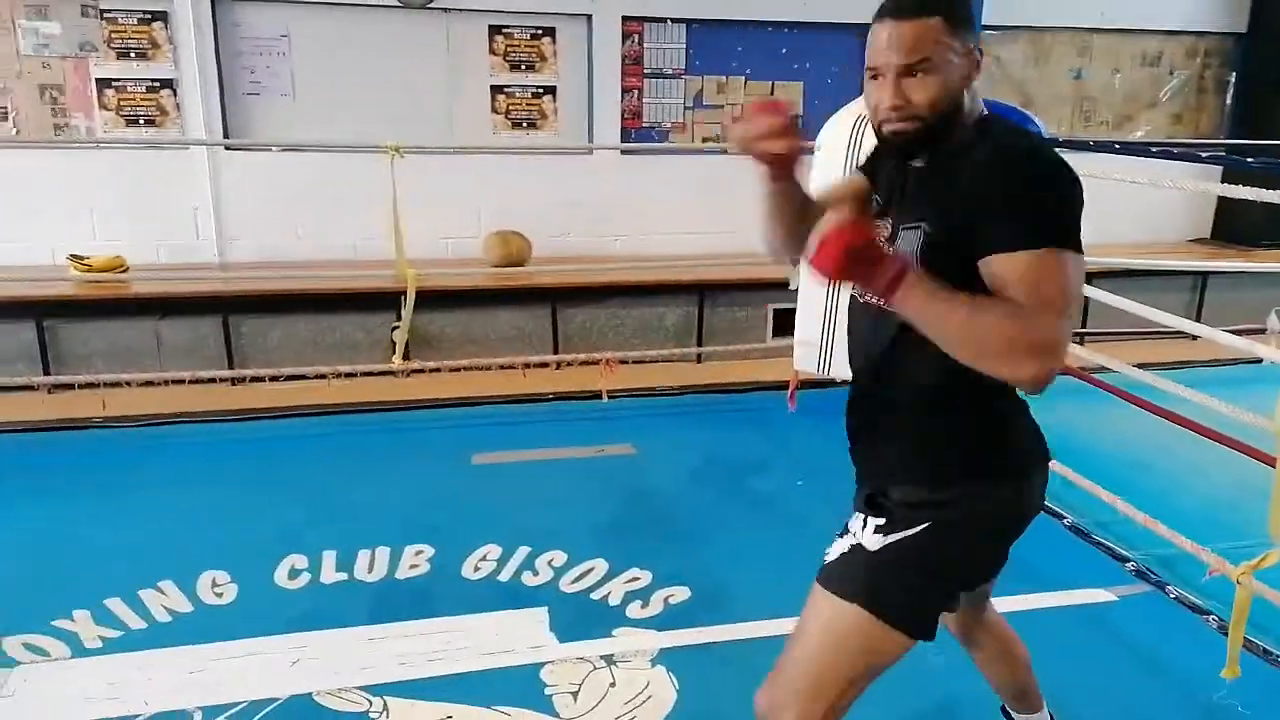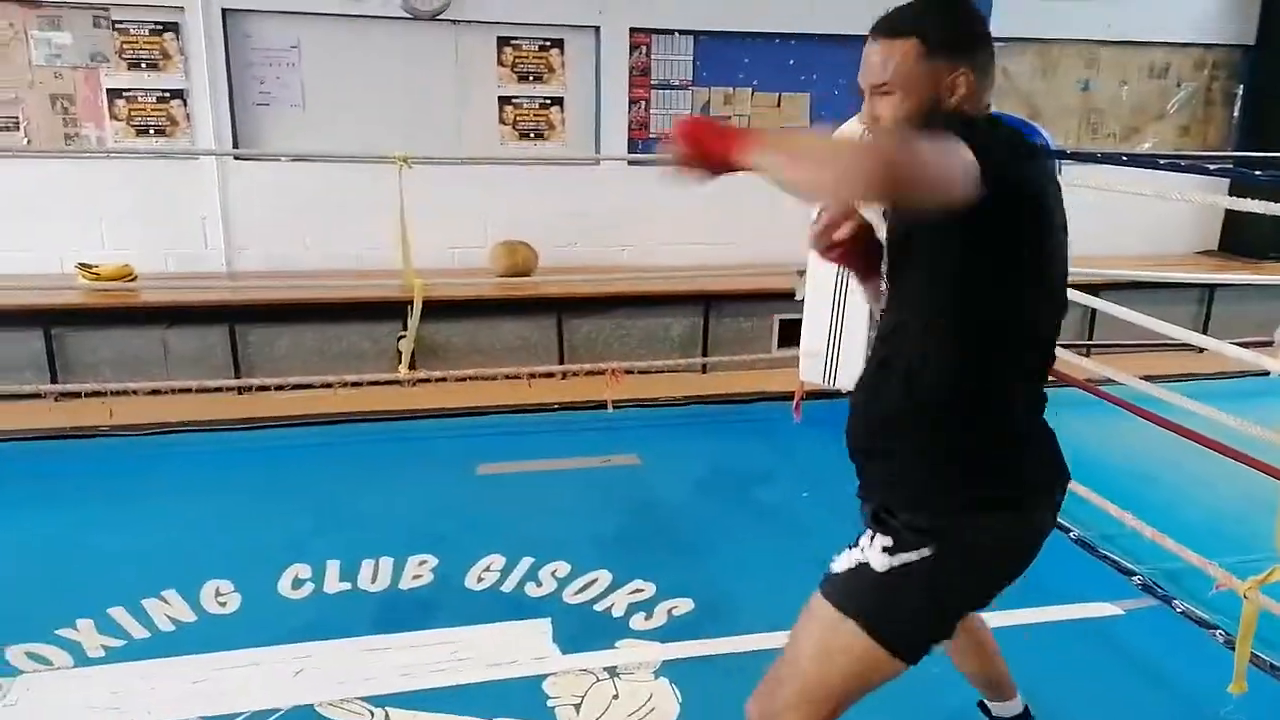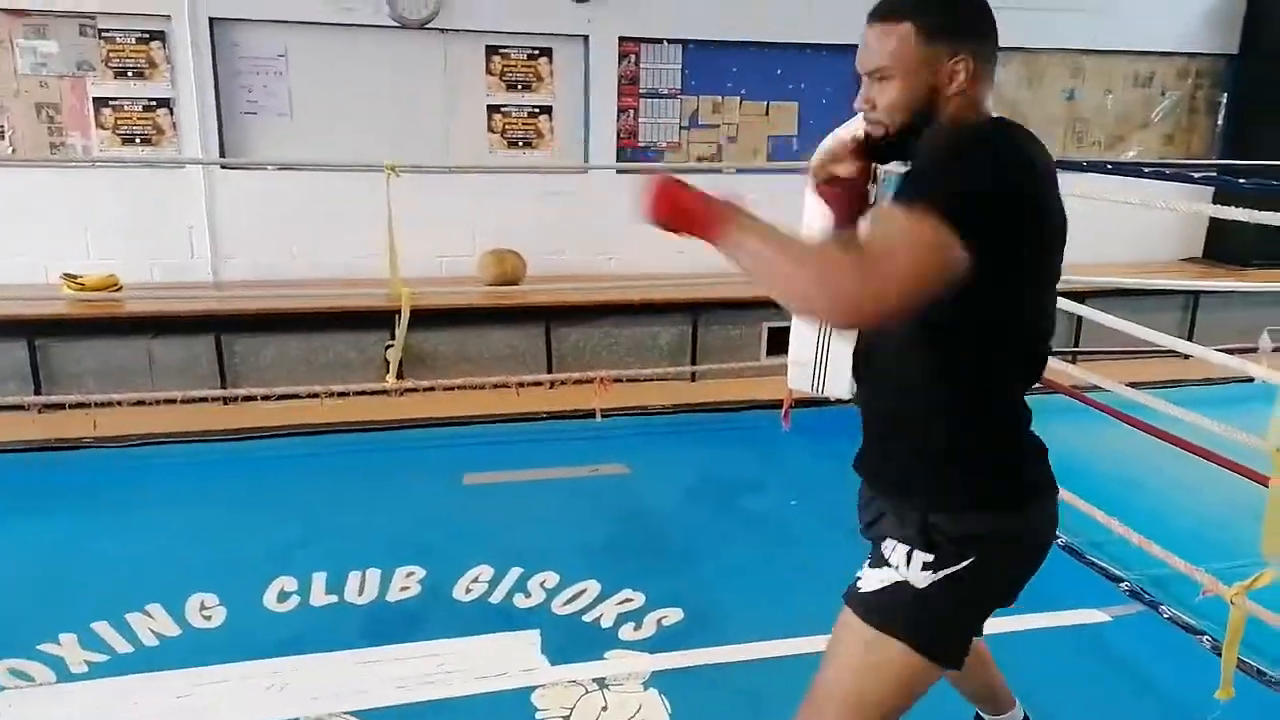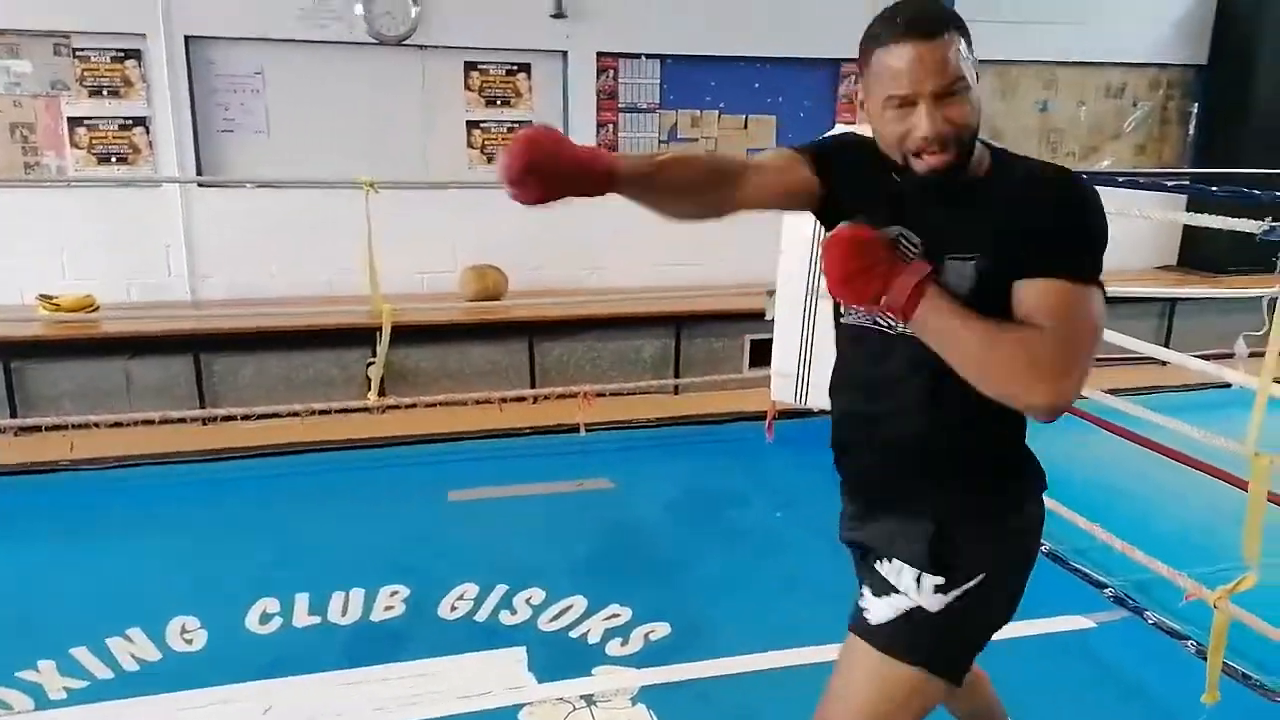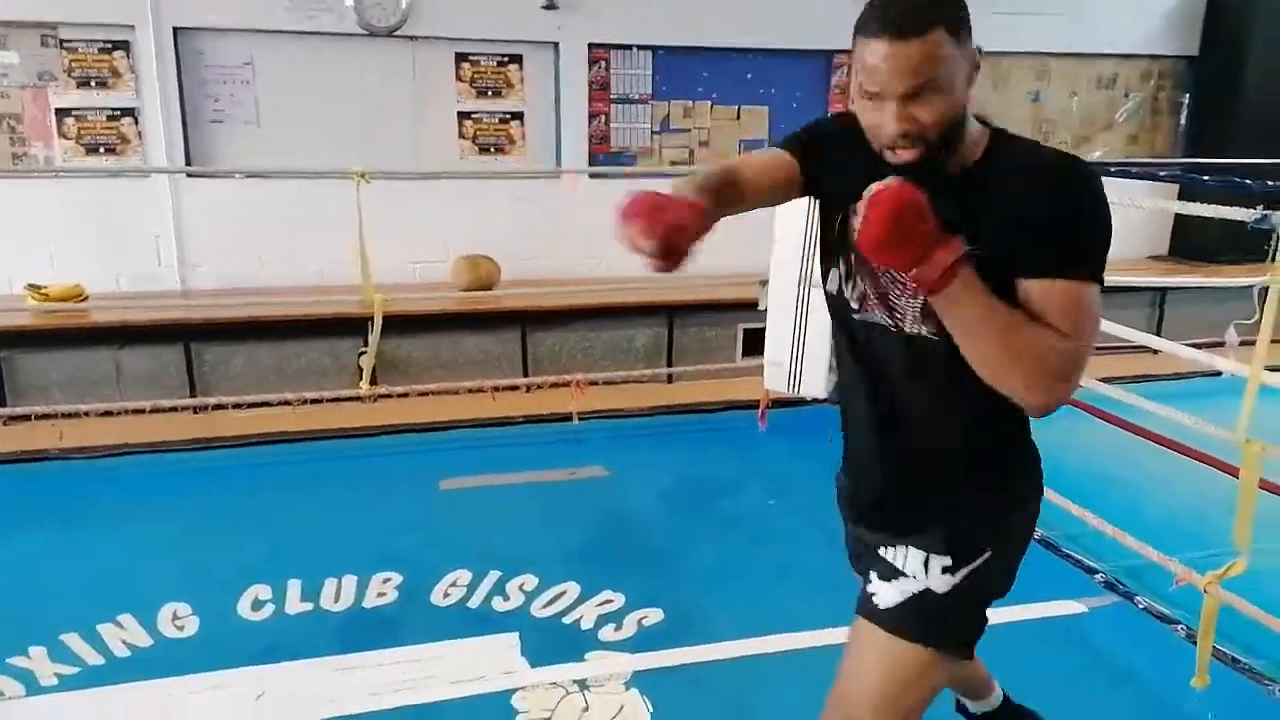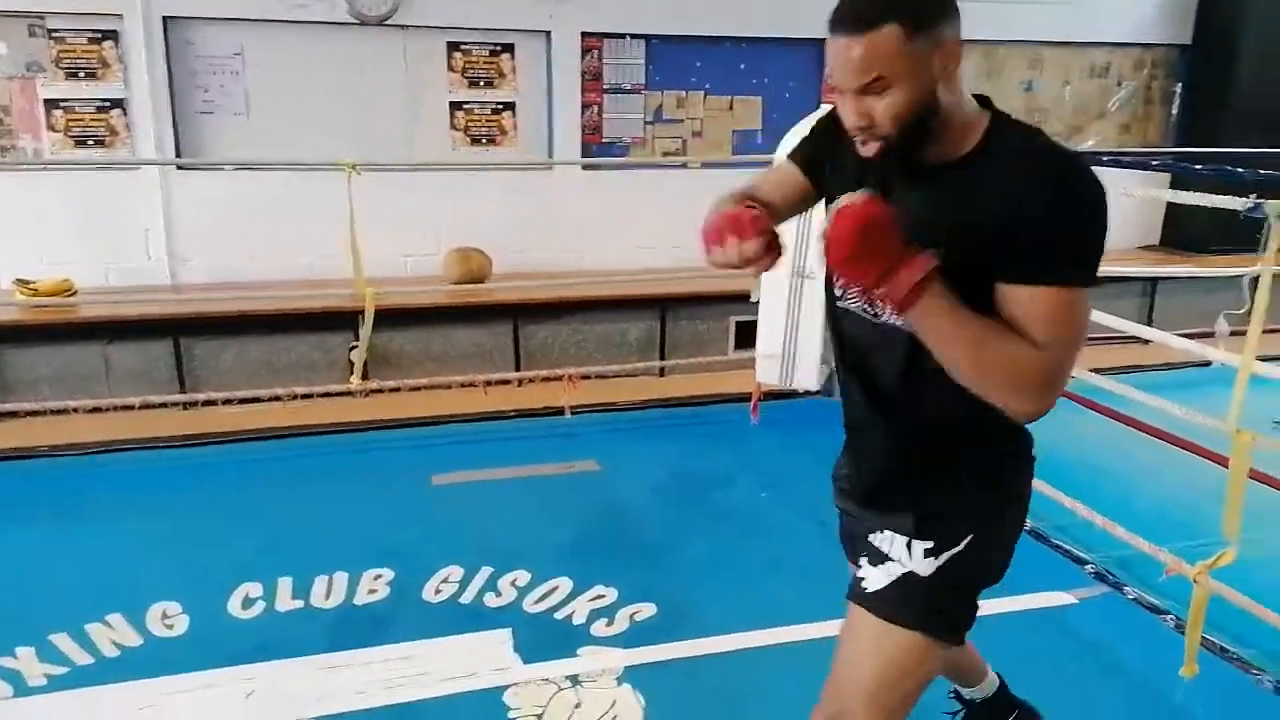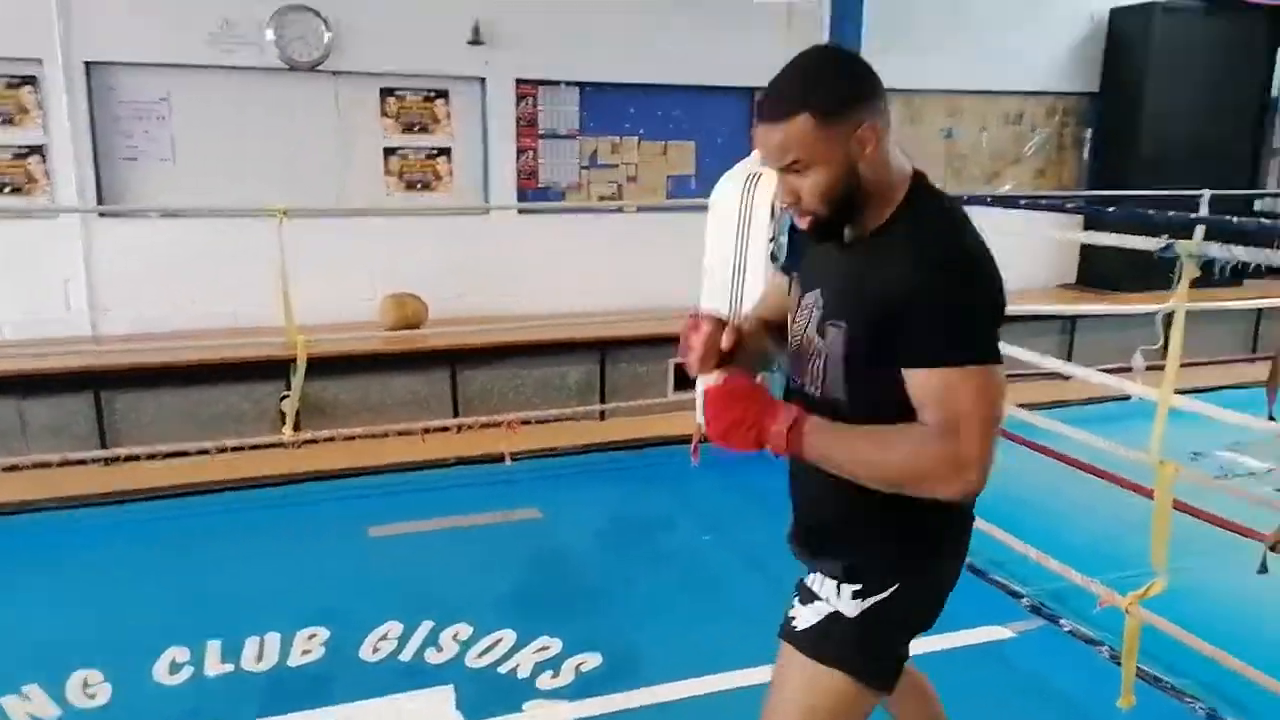
dt=0.1s
person 1, frame 1
left shoulder: (1024, 171)
right shoulder: (901, 153)
left elbow: (1030, 352)
right elbow: (799, 242)
left wrist: (877, 272)
right wrist: (779, 168)
left hip: (945, 487)
right hip: (974, 470)
right knee: (961, 603)
person 1, frame 2
left shoulder: (988, 156)
left elbow: (878, 167)
right elbow: (927, 302)
left wrist: (729, 143)
right wrist: (865, 249)
left hip: (957, 509)
right hip: (986, 487)
right knee: (937, 607)
person 1, frame 3
left shoulder: (985, 163)
right shoulder: (939, 153)
left elbow: (844, 296)
left wrist: (710, 216)
right wrist: (850, 203)
left hip: (969, 516)
right hip: (925, 493)
right knee: (943, 643)
person 1, frame 4
left shoulder: (1051, 204)
right shoulder: (857, 166)
left elbow: (1046, 386)
right elbow: (728, 182)
left wrist: (902, 287)
right wrist: (593, 169)
left hip: (958, 528)
right hip: (883, 504)
right knee: (930, 655)
person 1, frame 5
left shoulder: (1052, 190)
right shoulder: (843, 148)
left elbow: (1047, 381)
right elbow: (734, 179)
left wrist: (937, 264)
right wrist: (673, 212)
left hip: (964, 511)
right hip: (874, 486)
right knee: (918, 639)
person 1, frame 6
left shoulder: (1051, 186)
right shoulder: (849, 141)
left elbow: (1029, 388)
right elbow: (758, 201)
left wrist: (906, 279)
right wrist: (733, 227)
left hip: (953, 500)
right hip: (875, 472)
right knee: (918, 629)
person 1, frame 7
left shoulder: (940, 265)
right shoulder: (823, 219)
left elbow: (957, 466)
right elbow: (777, 321)
left wrist: (783, 428)
right wrist: (730, 341)
left hip: (890, 554)
right hip: (846, 534)
